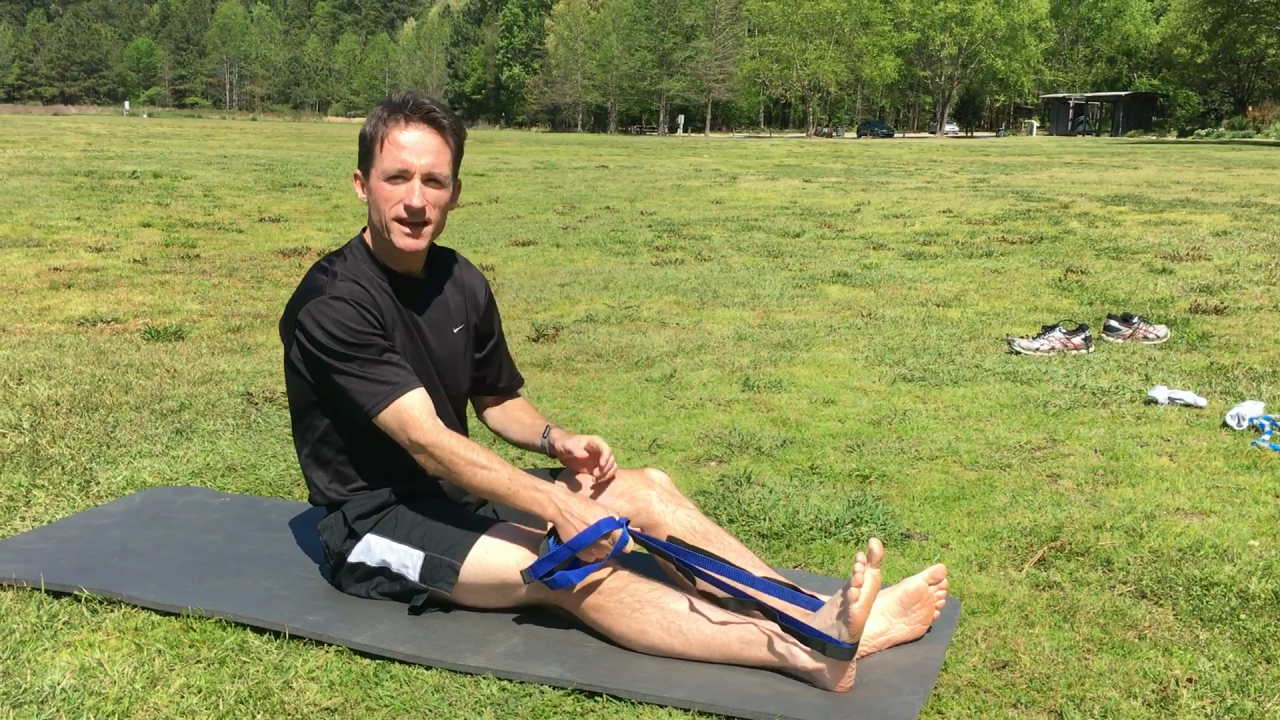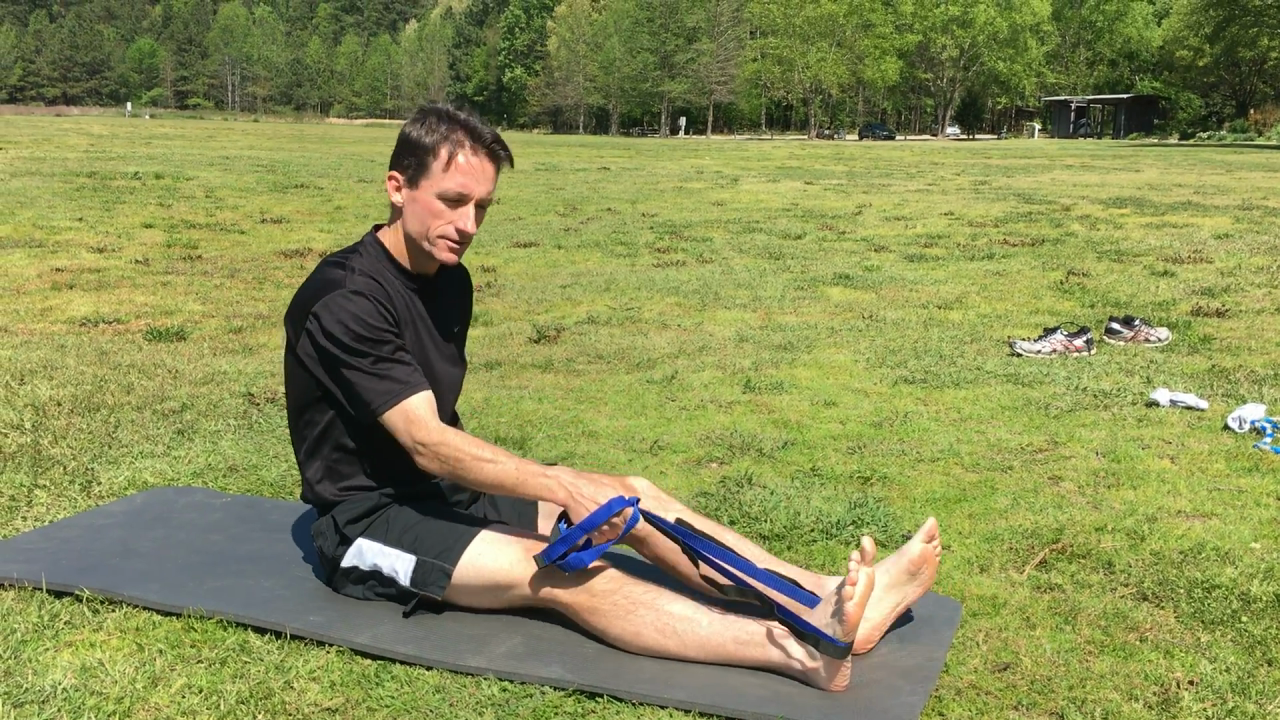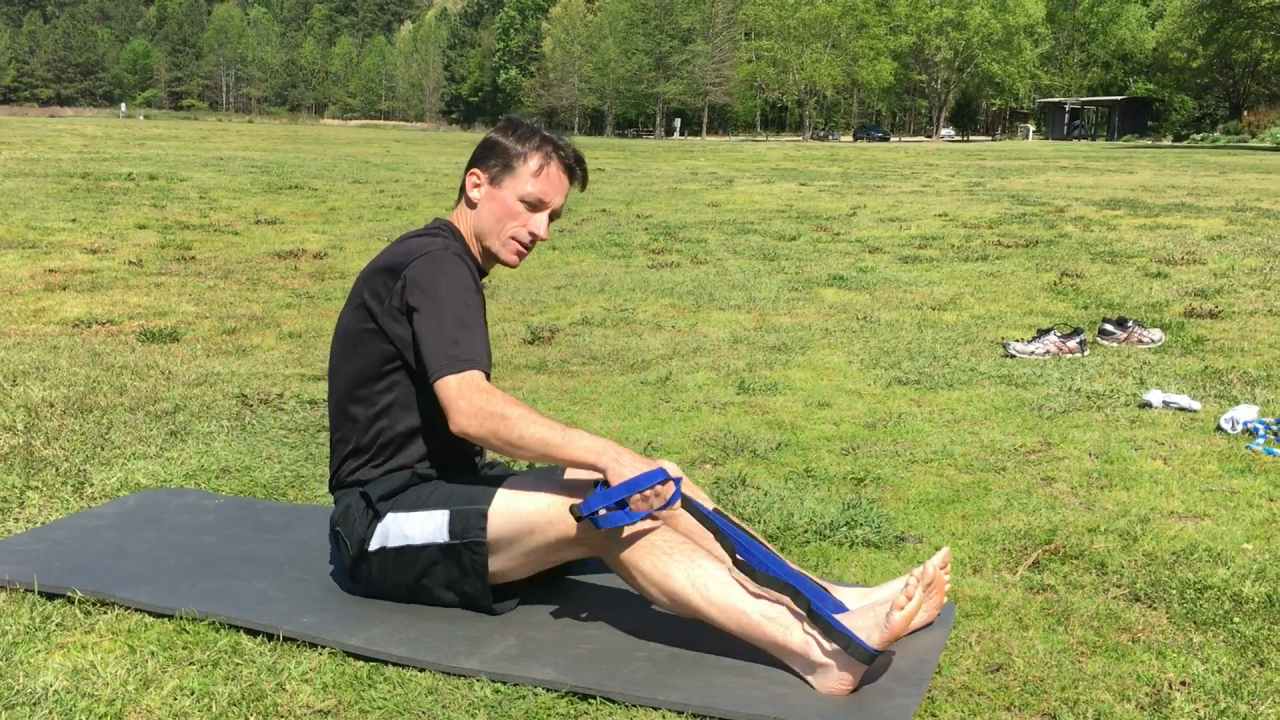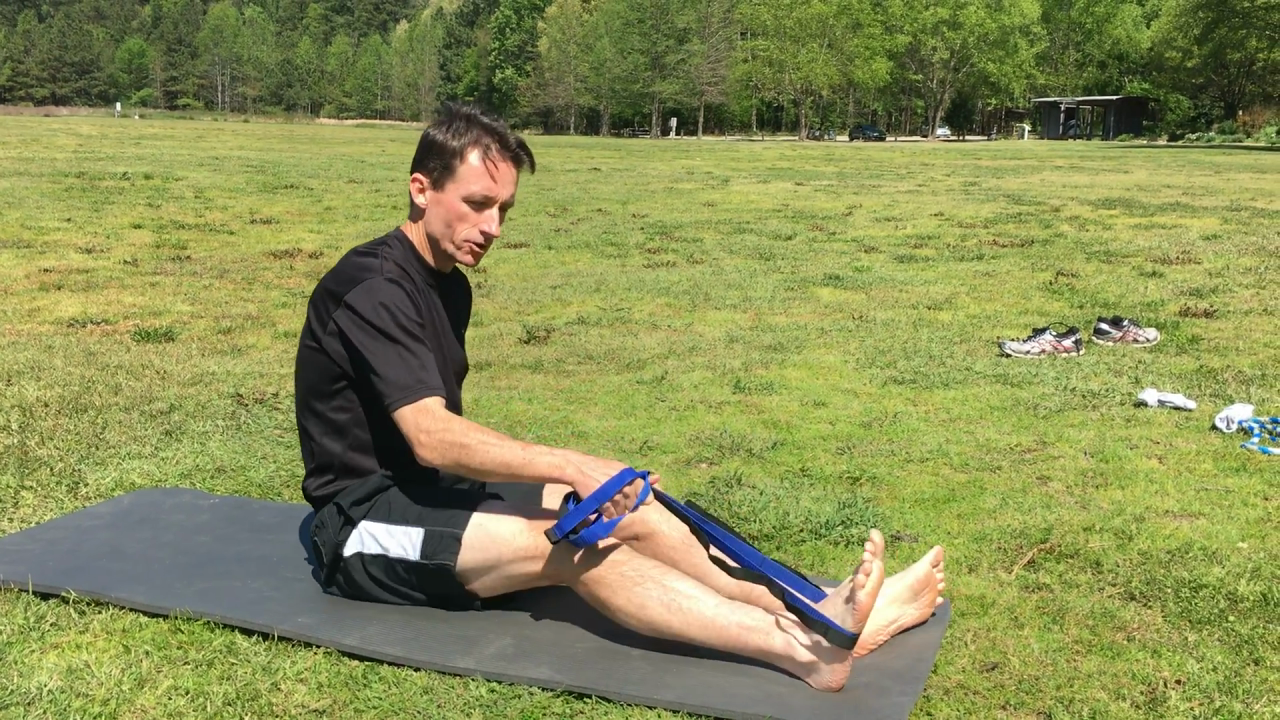
dt=0.4s
person 1, frame 1
left shoulder: (461, 282)
right shoulder: (332, 304)
left elbow: (500, 401)
right elbow: (427, 441)
left wrist: (556, 437)
right wrist: (558, 504)
left hip: (454, 491)
right hip: (375, 523)
left knee: (648, 491)
left ankle: (816, 620)
right ankle: (807, 656)
person 1, frame 2
left shoulder: (450, 280)
right shoulder: (345, 300)
right elbow: (426, 443)
right wrist: (563, 489)
left hip: (440, 489)
right hip: (368, 524)
left knee: (632, 497)
right knee: (560, 571)
left ankle: (822, 604)
right ankle: (800, 652)
person 1, frame 3
left shoulder: (446, 269)
right shoulder: (436, 263)
right elbow: (468, 411)
right wrist: (605, 455)
left hip: (441, 488)
right hip: (388, 520)
left knee: (654, 485)
left ankle: (832, 609)
right ankle: (815, 648)
person 1, frame 4
left shoulder: (447, 285)
right shoulder: (373, 287)
right elbow: (431, 439)
right wrist: (569, 466)
left hip: (426, 496)
right hip: (364, 526)
left knee: (630, 506)
right knee: (571, 543)
left ankle: (816, 613)
right ankle: (799, 648)
